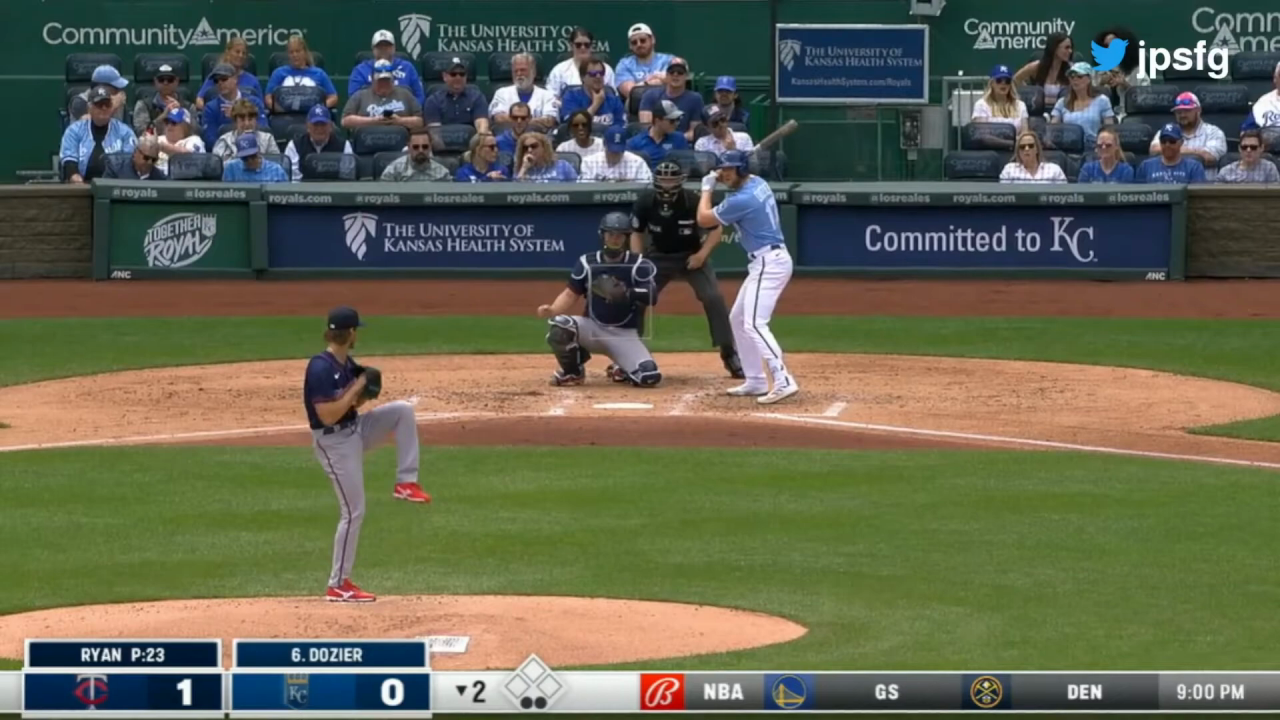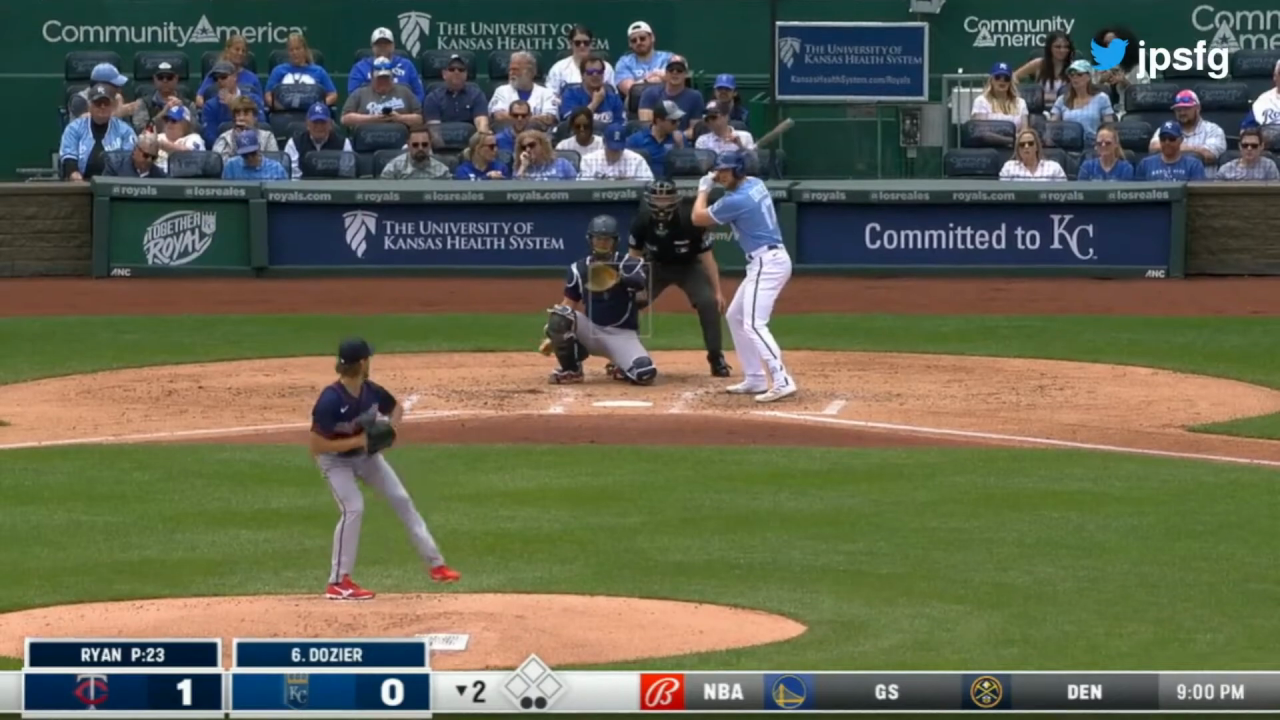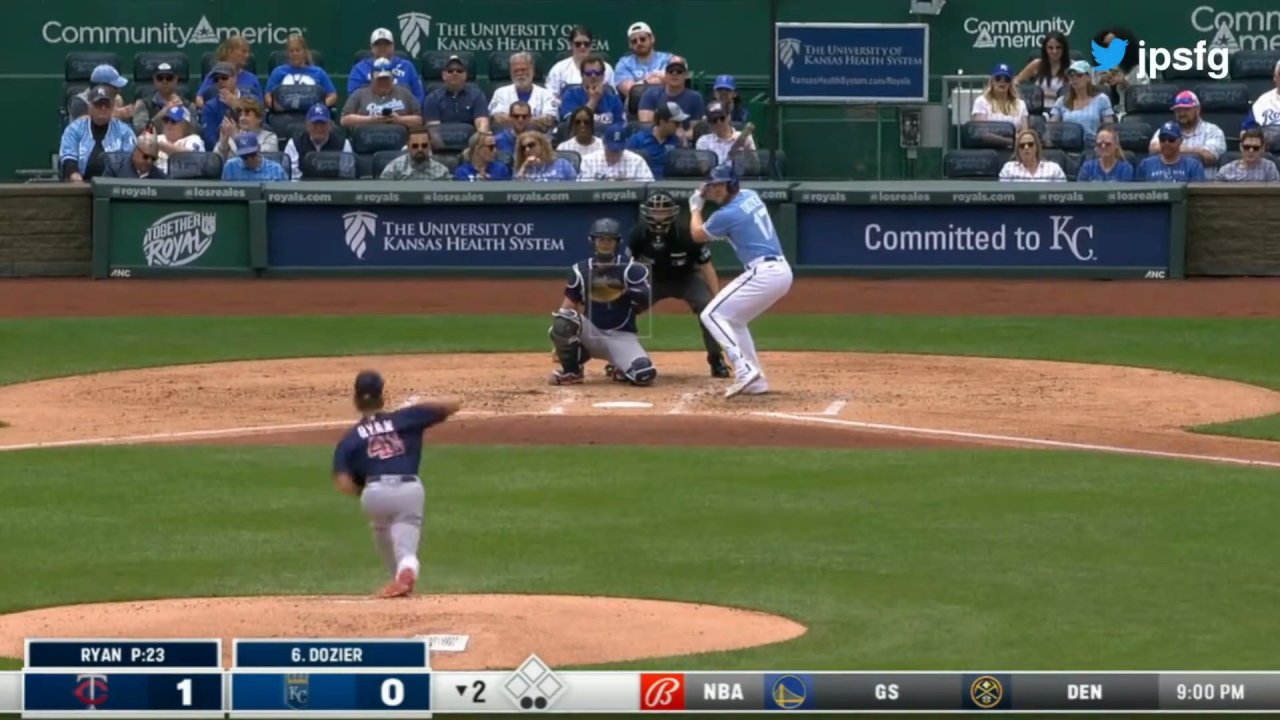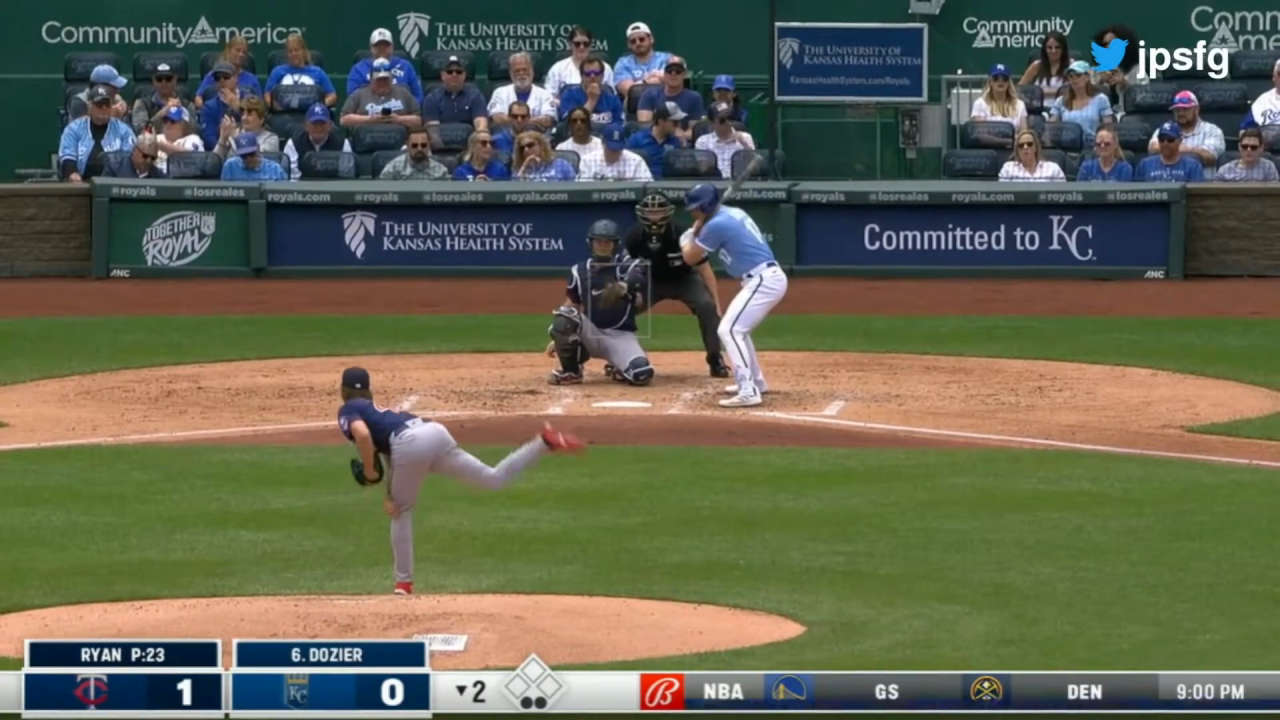
dt=0.5s
person 1, frame 1
left shoulder: (348, 362)
right shoulder: (320, 368)
right elbow: (328, 416)
left wrist: (366, 389)
right wrist: (357, 390)
left hip: (356, 430)
right hip: (335, 443)
left knee: (403, 410)
right knee: (354, 512)
left ankle: (406, 481)
right ankle: (338, 586)
person 1, frame 2
left shoulder: (372, 391)
right shoulder: (330, 400)
left elbow: (397, 407)
right elbow: (315, 445)
left wrist: (388, 429)
right wrist: (356, 441)
left hip: (366, 454)
right hip: (335, 461)
left knee: (401, 500)
right knee: (353, 509)
left ankle: (435, 564)
right ankle: (338, 583)
person 1, frame 3
left shoulder: (349, 439)
right shoulder: (407, 416)
left elbow: (344, 486)
right elbow: (452, 406)
right wrist: (420, 406)
left hip: (374, 496)
right hip: (409, 494)
left knee: (381, 528)
right knee: (406, 552)
left ankle: (400, 577)
right ankle: (406, 571)
person 1, frame 4
left shoulder: (347, 410)
right shoulder: (375, 410)
left elbow: (363, 435)
right elbow: (394, 464)
left wrist: (369, 472)
right wrist: (389, 497)
left hip: (411, 444)
right hip: (435, 433)
left knee: (400, 513)
right knee: (494, 478)
left ankle: (404, 580)
right ankle: (546, 440)
person 2, frame 1
left shoulder: (741, 200)
right shoulder: (758, 182)
left elbow: (703, 219)
right elbow: (741, 181)
left wrist: (706, 188)
right wrist: (719, 178)
left hip: (768, 263)
right hip: (770, 261)
left knee: (754, 323)
right knee: (738, 318)
left ankle: (783, 381)
right ankle: (756, 381)
person 2, frame 2
left shoulder: (736, 200)
right shoulder: (756, 183)
left elbow: (697, 218)
left wrist: (703, 189)
right wrist: (717, 179)
left hip: (766, 263)
right hip: (772, 260)
left knee: (754, 324)
right knee: (736, 316)
left ankle: (782, 382)
right ankle: (755, 379)
person 2, frame 3
left shoulder: (727, 214)
right shoulder: (750, 195)
left elbow: (697, 236)
left wrist: (695, 207)
right wrist: (708, 195)
left hip: (763, 273)
right hip: (782, 272)
left knee: (712, 315)
right knee: (734, 321)
left ankle: (743, 370)
right ankle: (756, 380)
person 2, frame 4
left shoulder: (716, 224)
right shoulder: (732, 212)
left elbow: (690, 258)
left wrist: (686, 240)
right wrist: (698, 229)
left hip: (763, 280)
right hip: (769, 278)
left knee: (729, 330)
right knee: (737, 328)
left ankle: (749, 391)
right ankle: (755, 381)
person 3, frame 1
left shoulder: (694, 201)
right shoulder: (645, 202)
left elbow: (716, 229)
right elbow: (637, 235)
left wrist: (702, 254)
left hip: (692, 256)
right hip: (657, 257)
left knee: (714, 298)
left ankle: (729, 354)
person 3, frame 2
left shoulder: (691, 221)
right shoulder: (641, 220)
left elbow: (707, 256)
right elbow: (635, 253)
left wrist: (717, 291)
left hip: (689, 267)
right hip: (656, 266)
left knee: (708, 302)
left ankle: (716, 357)
person 3, frame 3
left shoulder: (688, 234)
right shoulder: (638, 234)
left elbow: (707, 268)
left hip: (687, 278)
right hip: (653, 280)
left knee: (707, 306)
left ankle: (716, 359)
person 3, frame 4
left shoulder: (684, 234)
right shoulder: (634, 236)
left elbow: (704, 268)
left wrist: (716, 302)
left hip: (684, 280)
right hip: (651, 282)
left knee: (707, 306)
left ankle: (715, 359)
person 4, frame 1
left shoulder: (639, 265)
right shoulder: (587, 263)
left elbow: (651, 297)
right elbow: (570, 294)
left wrist: (629, 294)
right wrist: (553, 310)
left hip: (624, 334)
right hip: (592, 328)
left knee: (650, 376)
right knee: (560, 326)
left ankle: (623, 370)
right ankle: (573, 372)
person 4, frame 2
left shoulder: (629, 263)
right shoulder: (579, 269)
left elbow: (642, 284)
right elbow: (568, 304)
left wrist: (620, 278)
right wrist: (554, 336)
left hip: (622, 334)
right hip: (591, 330)
left knee: (644, 374)
right knee: (558, 315)
left ankle: (621, 367)
right ankle: (571, 369)
person 4, frame 3
left shoulder: (632, 269)
right shoulder: (580, 270)
left elbow: (647, 300)
right elbow: (568, 306)
left wrist: (624, 290)
right wrist: (561, 340)
left hip: (621, 336)
right hip: (591, 333)
left knee: (644, 374)
right knee: (563, 318)
left ankle: (620, 368)
right ankle: (572, 371)
person 4, frame 4
left shoulder: (626, 266)
right shoulder: (579, 271)
left elbow: (639, 277)
right elbow: (569, 306)
left wrist: (623, 287)
right wrist: (557, 339)
left hip: (620, 336)
right hip: (591, 333)
left knee: (642, 374)
right knee: (563, 317)
left ankle: (619, 368)
right ankle: (571, 371)
